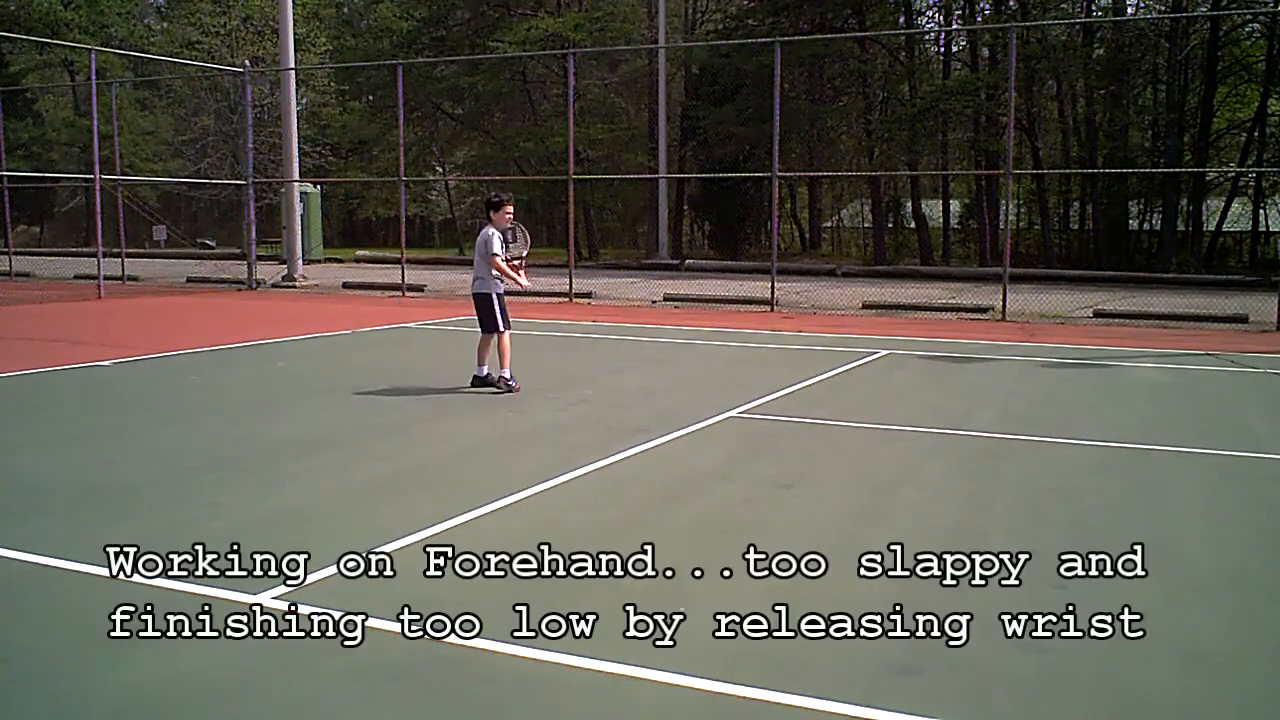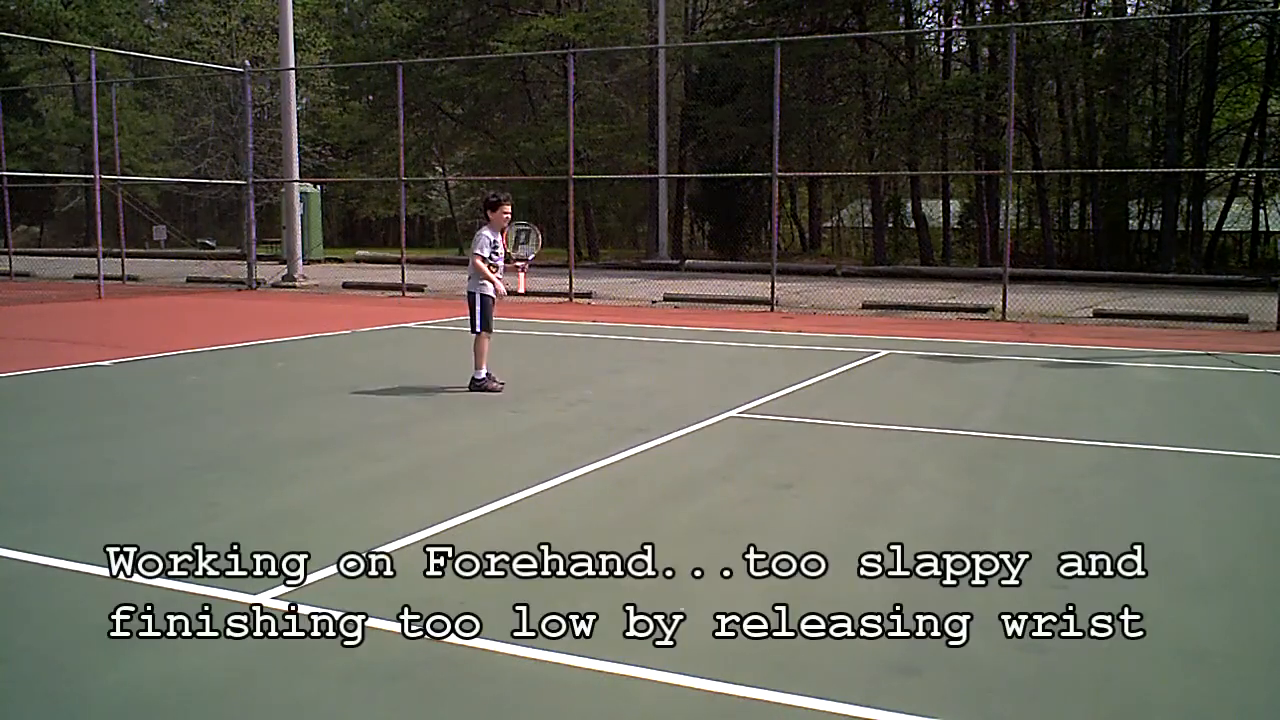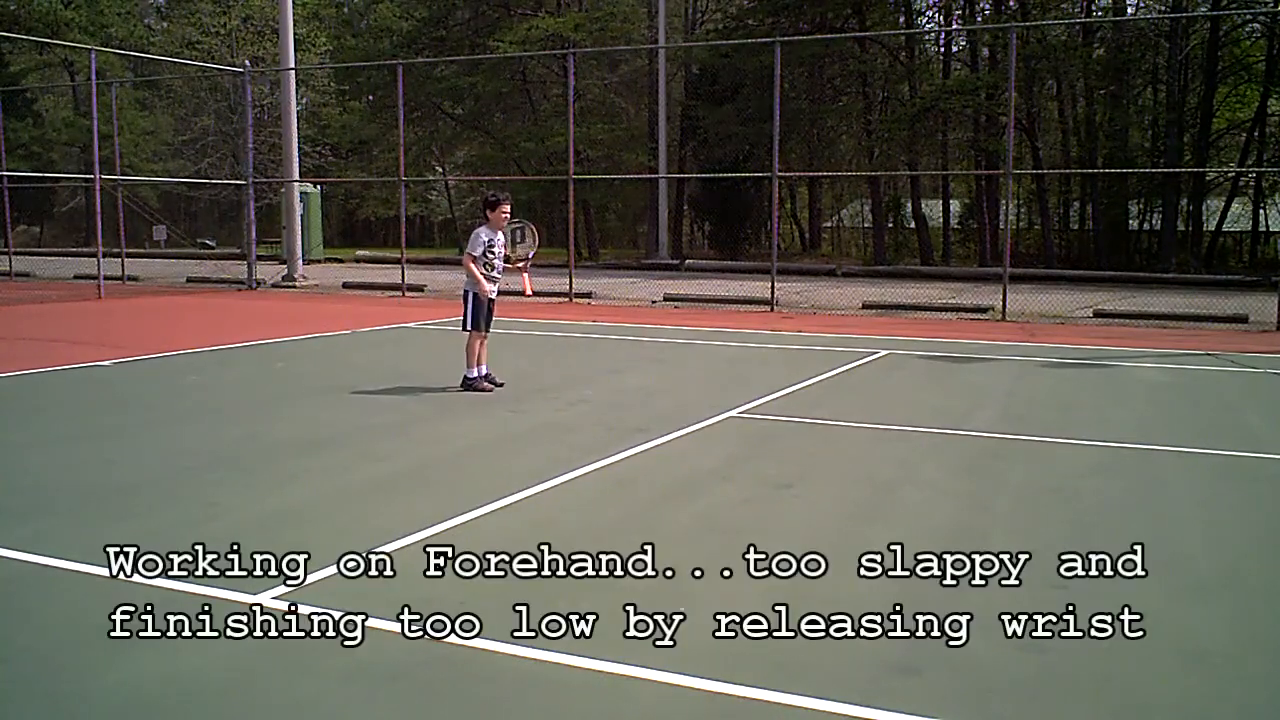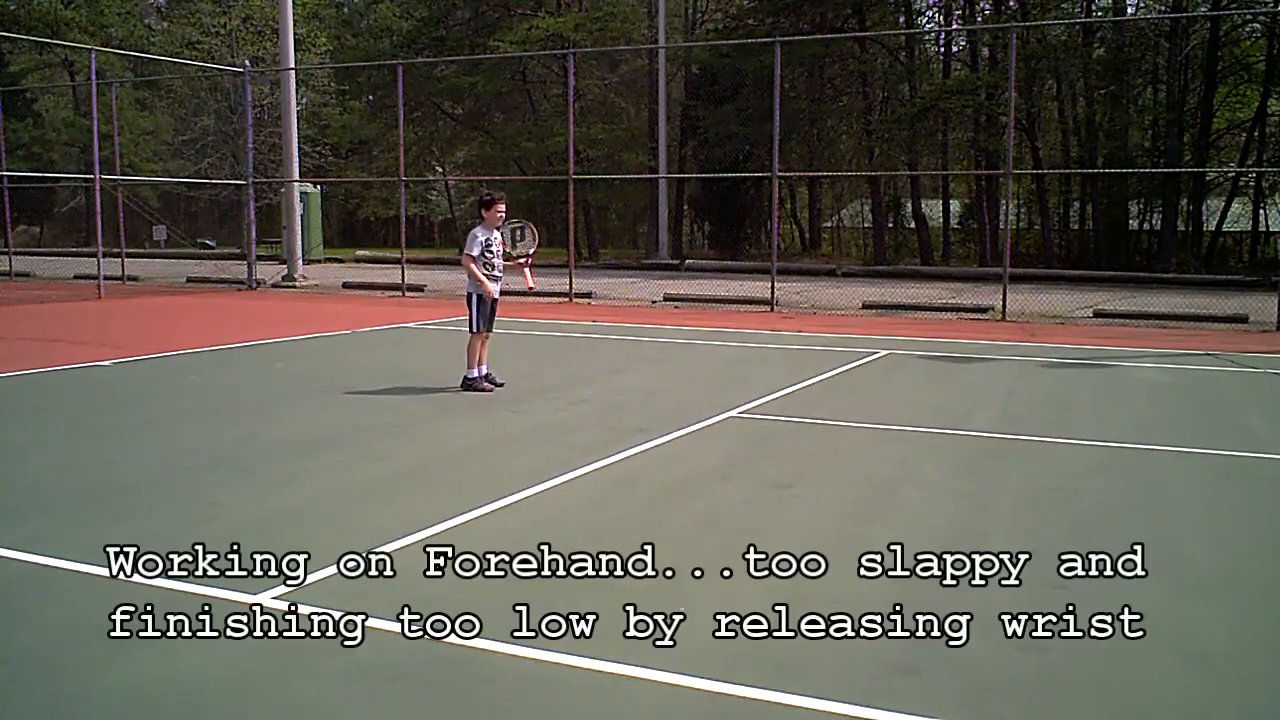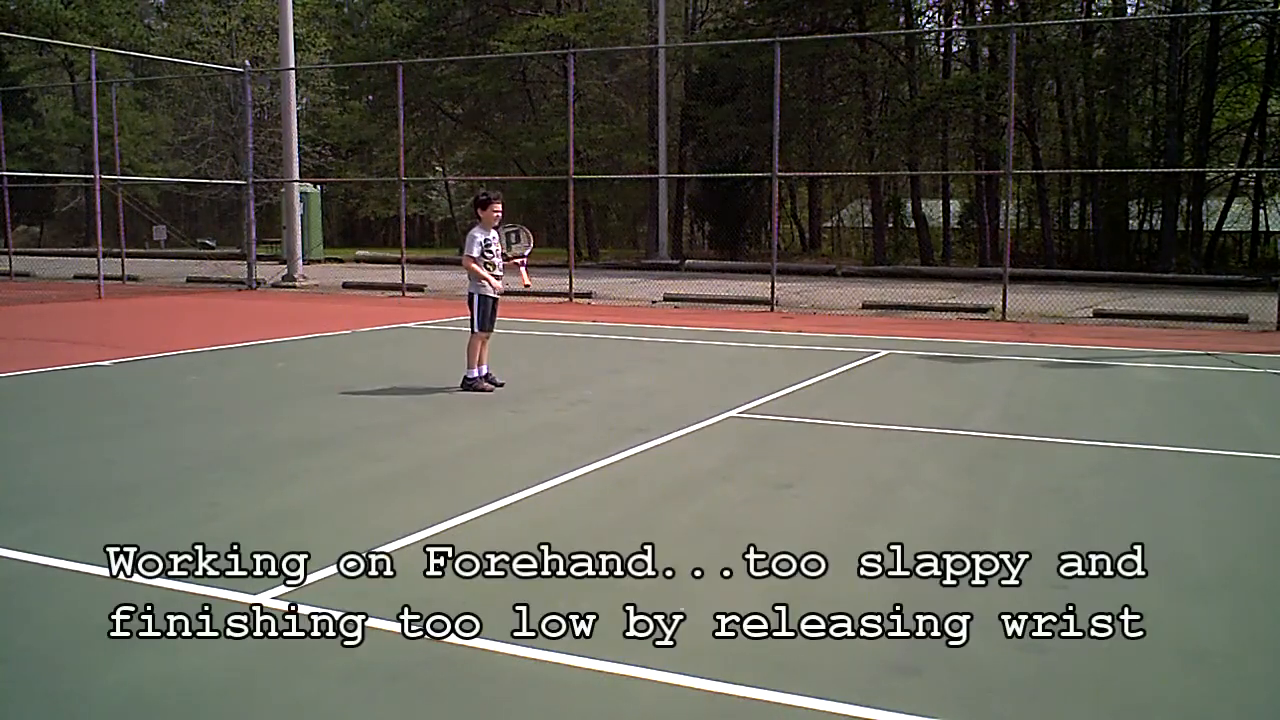
dt=0.2s
person 1, frame 1
left shoulder: (488, 233)
right shoulder: (492, 234)
right elbow: (497, 263)
left wrist: (511, 267)
right wrist: (518, 279)
left hip: (482, 290)
right hip: (490, 289)
left knee: (489, 333)
right knee: (502, 332)
left ankle: (481, 375)
right ankle: (505, 377)
person 1, frame 2
left shoulder: (498, 236)
right shoulder: (484, 235)
right elbow: (477, 262)
right wrist: (496, 282)
left hip: (488, 291)
right hip: (480, 290)
left knee: (484, 333)
right knee: (484, 333)
left ankle: (482, 375)
right ankle: (479, 378)
person 1, frame 3
left shoulder: (500, 236)
right shoulder: (480, 234)
right elbow: (467, 260)
right wrist: (481, 281)
left hip: (490, 292)
right hip: (477, 291)
left knee: (483, 334)
right knee: (476, 333)
left ankle: (483, 373)
right ankle: (471, 377)
person 1, frame 4
left shoulder: (497, 235)
right shoulder: (477, 235)
right elbow: (467, 261)
right wrist: (484, 282)
left hip: (492, 292)
right hip: (479, 291)
left knee: (485, 334)
right knee: (478, 333)
left ankle: (483, 373)
right ankle: (471, 377)
person 1, frame 5
left shoulder: (494, 234)
right shoulder: (476, 235)
right elbow: (468, 263)
right wrist: (490, 279)
left hip: (492, 292)
right hip: (479, 291)
left knee: (485, 333)
right knee: (478, 333)
left ankle: (483, 373)
right ankle: (470, 377)
